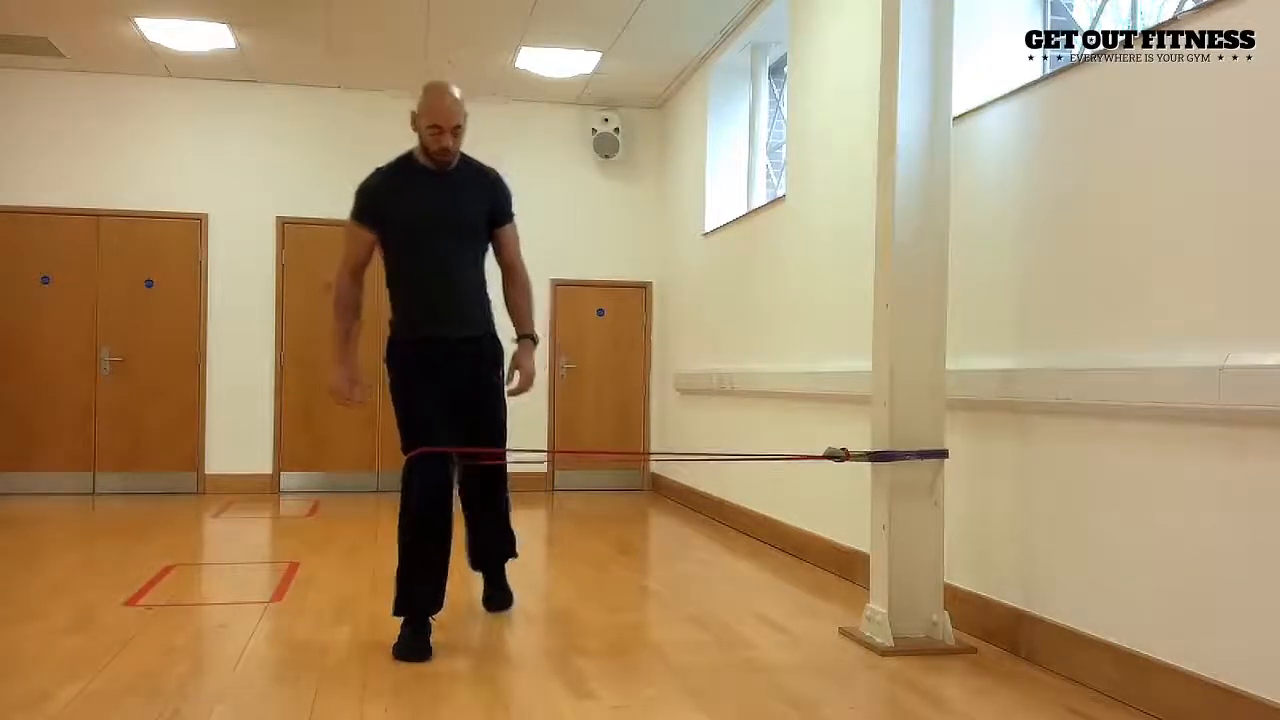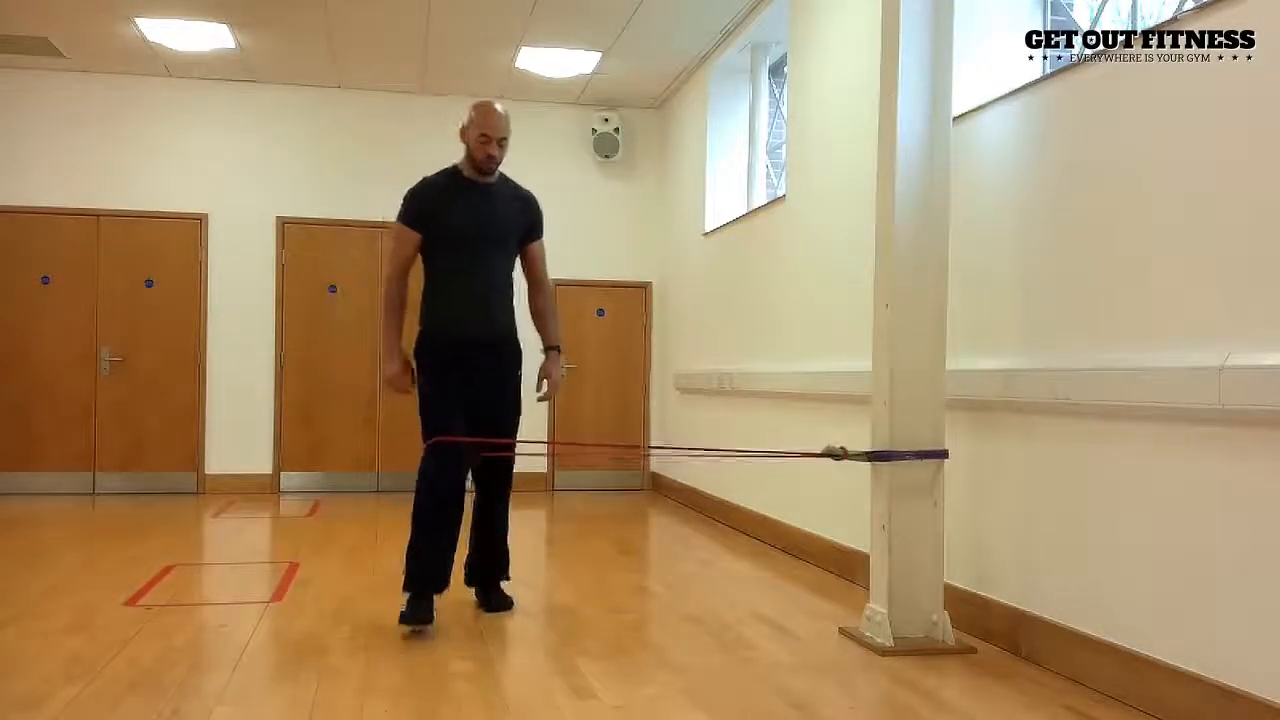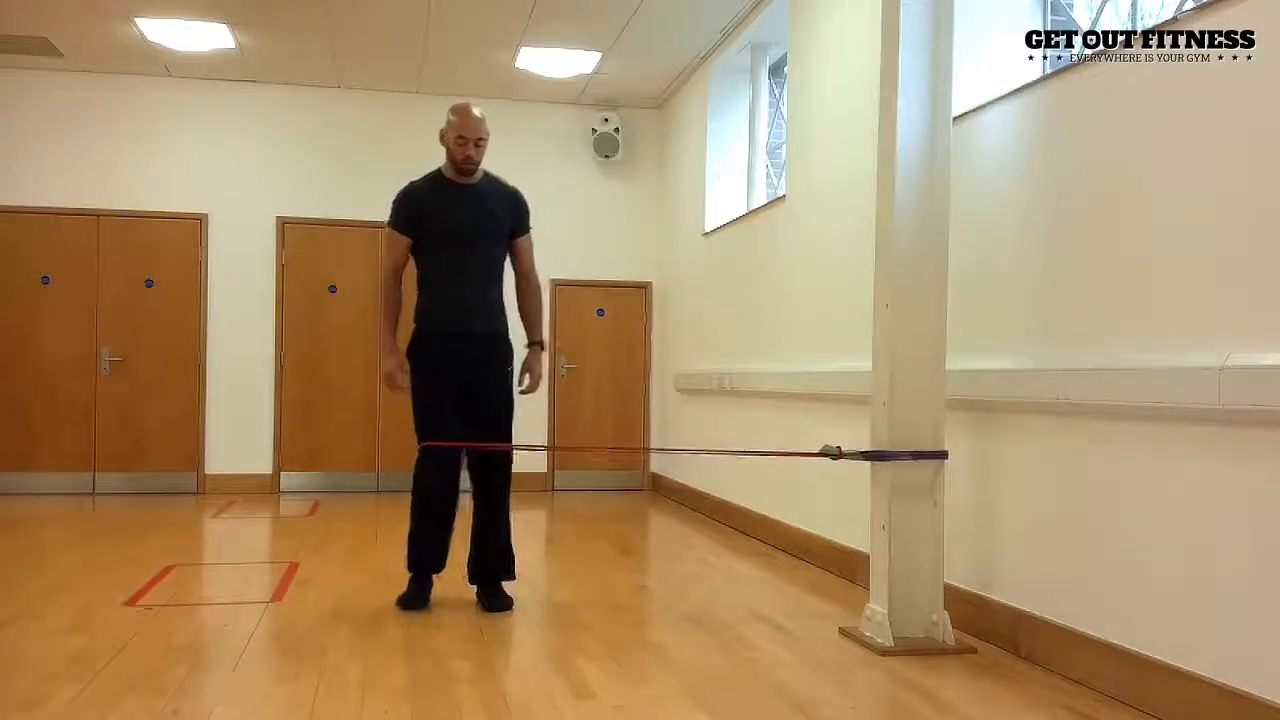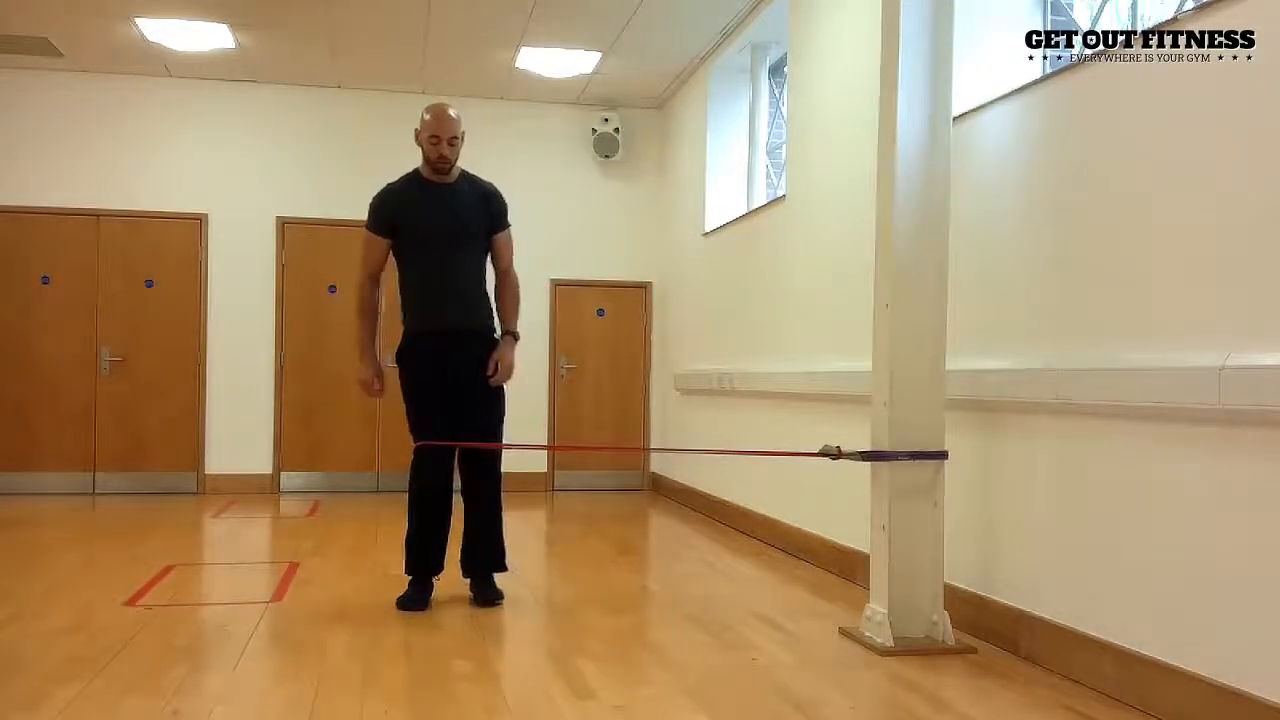
dt=0.5s
person 1, frame 1
left shoulder: (488, 185)
right shoulder: (381, 188)
left elbow: (513, 269)
right elbow: (350, 275)
left wrist: (526, 341)
right wrist: (344, 357)
left hip: (478, 348)
right hip: (413, 353)
left knee: (486, 469)
right knee: (427, 479)
left ankle: (493, 567)
right ankle: (416, 615)
person 1, frame 2
left shoulder: (522, 203)
right shoulder: (428, 196)
left elbow: (538, 284)
right elbow: (396, 275)
left wrist: (553, 351)
right wrist: (392, 350)
left hip: (500, 353)
right hip: (441, 352)
left knee: (496, 469)
right knee: (444, 464)
left ankle: (486, 578)
right ankle: (422, 591)
person 1, frame 3
left shoulder: (509, 200)
right shoulder: (415, 199)
left elbow: (527, 278)
right elbow: (391, 277)
left wrist: (536, 346)
right wrist: (389, 348)
left hip: (492, 349)
right hip: (433, 349)
left knee: (494, 465)
right knee: (438, 461)
left ankle: (490, 577)
right ankle: (422, 573)
person 1, frame 4
left shoulder: (487, 198)
right shoulder: (392, 201)
left elbow: (506, 273)
right elbow: (370, 281)
left wrist: (508, 338)
right wrist: (367, 355)
left hip: (479, 347)
right hip: (422, 349)
left knee: (482, 461)
right knee: (430, 463)
left ankle: (482, 571)
right ankle: (421, 575)
